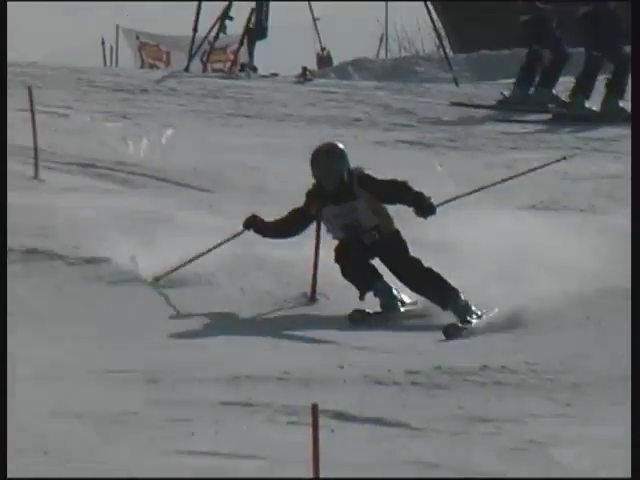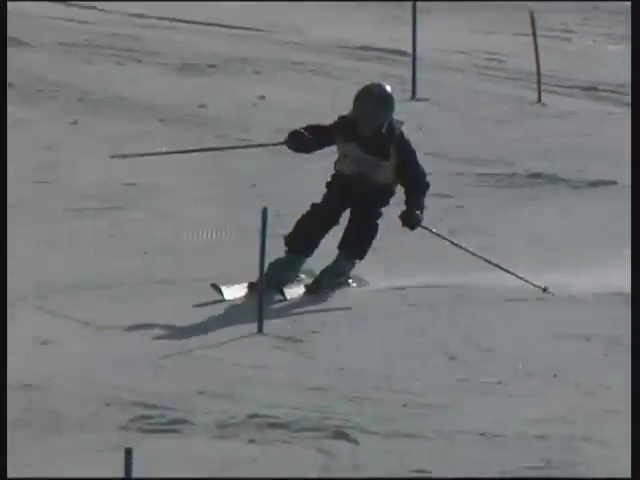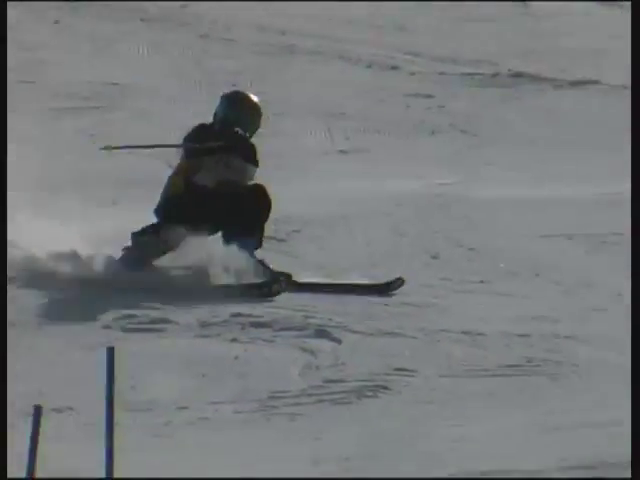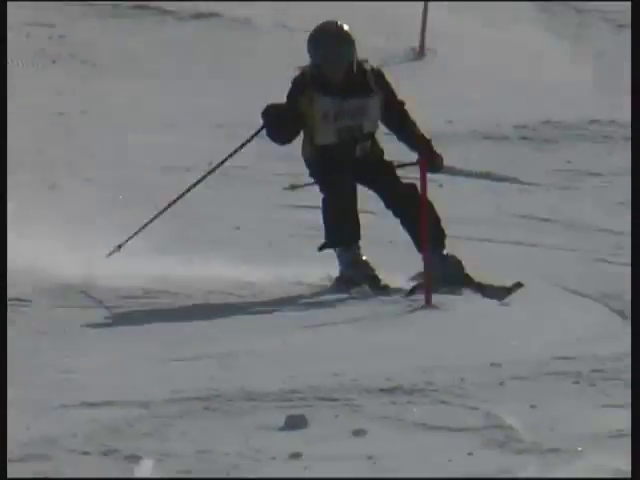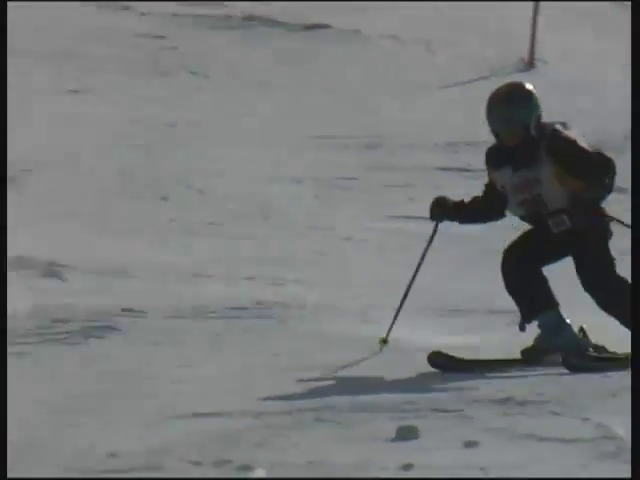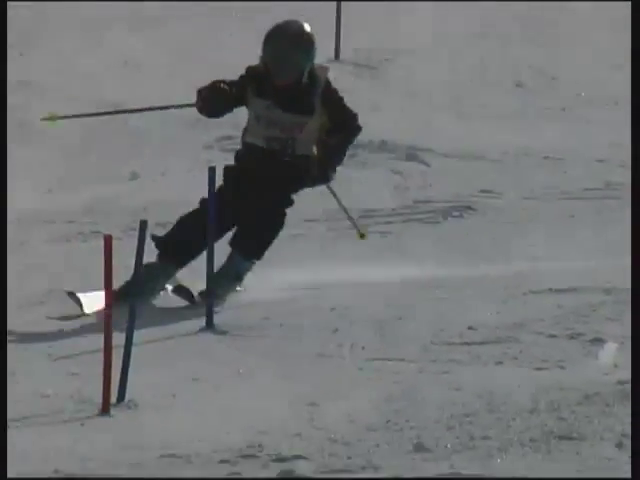
dt=0.7s
person 1, frame 1
left shoulder: (360, 183)
right shoulder: (316, 199)
left elbow: (393, 189)
right elbow: (293, 223)
left wrist: (418, 200)
right wrist: (263, 226)
left hip: (382, 234)
right hip: (353, 241)
left knee: (407, 268)
right knee: (345, 256)
left ankle: (459, 304)
right ankle: (386, 295)
person 1, frame 2
left shoulder: (396, 143)
right shoulder: (346, 128)
left elbow: (415, 178)
right elbow: (314, 136)
left wrist: (414, 207)
right wrist: (299, 138)
left hip: (377, 188)
right hip: (346, 180)
left knee: (364, 220)
right knee: (323, 215)
left ankle: (338, 269)
right ankle: (288, 266)
person 1, frame 3
left shoulder: (247, 155)
right shoulder: (206, 134)
left elbow: (243, 195)
right elbow: (191, 147)
right wrist: (226, 142)
left hip: (219, 209)
right hip: (187, 201)
left knee: (259, 198)
right knee: (173, 229)
person 1, frame 4
left shoulder: (369, 79)
right shoulder: (306, 87)
left elbow: (396, 115)
right elbow: (283, 133)
left wrist: (424, 147)
right wrist: (274, 119)
left hip: (364, 151)
right hip: (326, 156)
left knee: (404, 197)
right knee: (340, 192)
left ankle: (438, 261)
right ankle: (351, 261)
person 1, frame 5
left shoulder: (555, 143)
right shoulder: (500, 158)
left elbow: (602, 168)
right elbow: (492, 206)
left wrist: (590, 198)
right wrist: (452, 210)
left hip: (585, 222)
right hip: (548, 227)
left knee: (597, 277)
right knee: (516, 262)
right ankle: (557, 332)
person 1, frame 6
left shoulder: (321, 94)
right shoulder: (256, 81)
left elbow: (349, 126)
right elbow: (212, 105)
left wrist: (328, 163)
right wrist: (212, 97)
left hip: (297, 164)
right hip: (256, 158)
left knee: (268, 206)
right knee: (220, 210)
left ankle: (233, 271)
right ankle: (159, 272)
